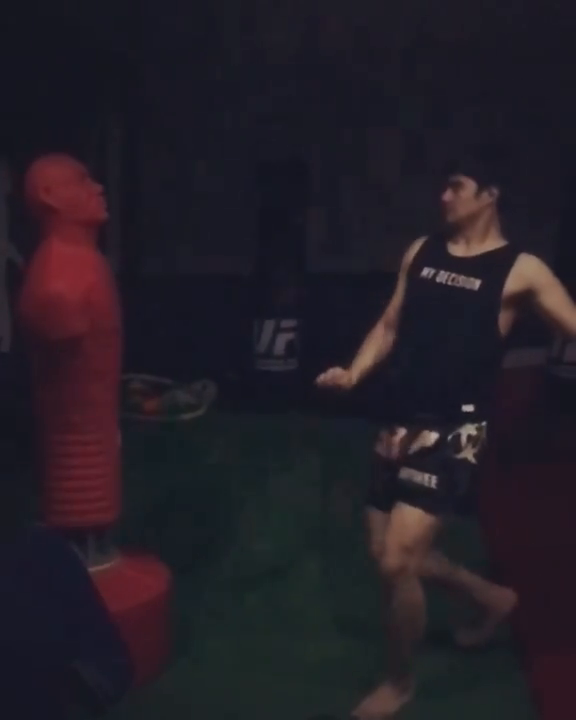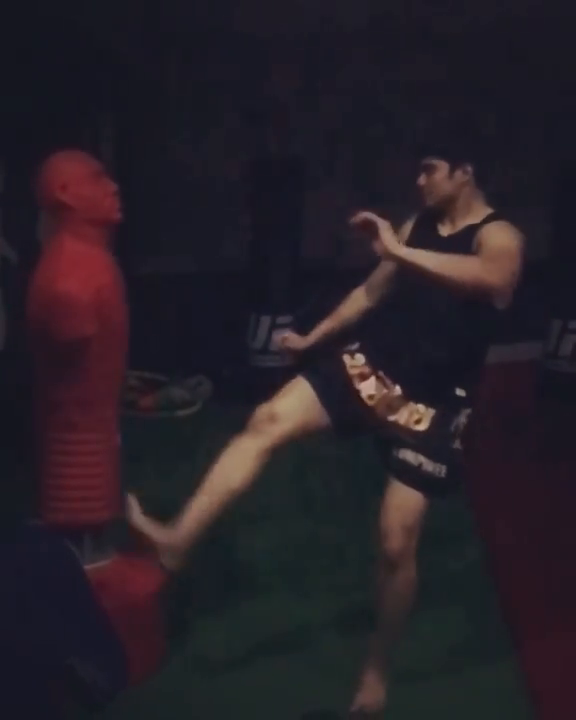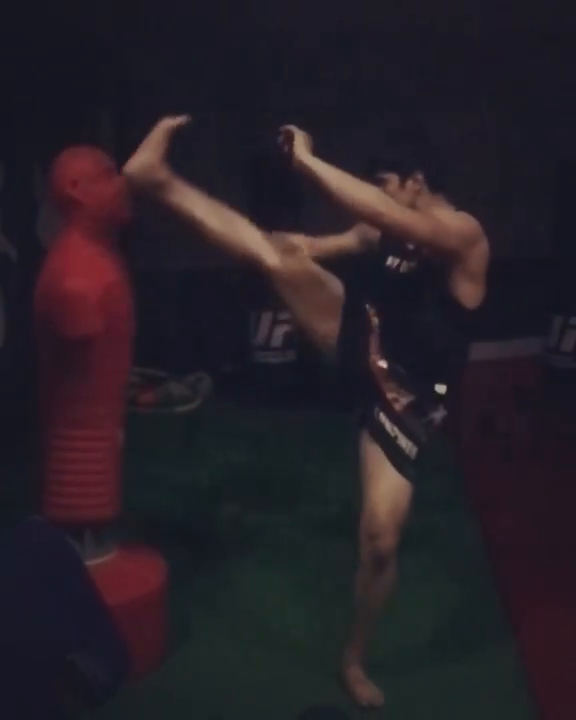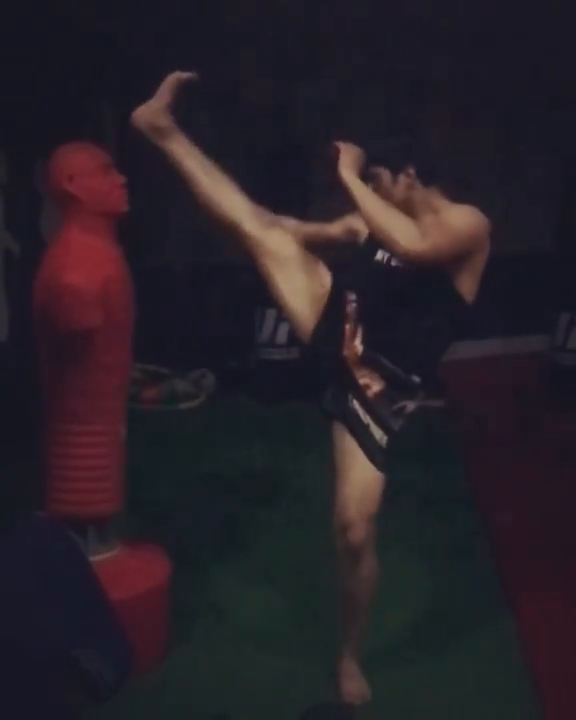
dt=1s
person 1, frame 1
left shoulder: (520, 269)
right shoulder: (421, 251)
right elbow: (389, 326)
right wrist: (352, 373)
left hip: (454, 431)
right hip: (401, 424)
left knee: (397, 561)
right knee: (390, 550)
right ankle: (490, 598)
person 1, frame 2
left shoulder: (498, 236)
right shoulder: (418, 226)
left elbow: (494, 279)
right elbow: (371, 290)
left wrist: (398, 250)
right wrist: (312, 338)
left hip: (432, 403)
right hip: (368, 366)
left knee: (395, 545)
right knee: (267, 420)
left ankle: (377, 670)
right ankle: (176, 538)
person 1, frame 3
left shoulder: (462, 233)
right shoulder: (385, 232)
left elbow: (388, 214)
right elbow: (311, 247)
left wrist: (308, 161)
right wrist: (241, 230)
left hip: (407, 396)
right hip: (364, 345)
left knee: (381, 539)
right knee: (283, 261)
left ankle: (354, 661)
right ankle: (159, 179)
person 1, frame 4
left shoulder: (467, 224)
right shoulder: (375, 222)
left elbow: (414, 246)
right elbow: (301, 232)
left wrist: (349, 175)
right wrist: (227, 206)
left hip: (378, 387)
right hip: (342, 337)
left knee: (355, 530)
right knee: (260, 226)
left ankle: (349, 657)
person 2, frame 1
left shoulder: (83, 259)
right shoulder: (58, 275)
right elbow: (63, 365)
left hip: (95, 421)
right hip: (77, 429)
left knee: (93, 527)
right knee: (82, 534)
person 2, frame 2
left shoulder: (90, 255)
right shoulder: (69, 274)
right elbow: (72, 361)
left wrist: (125, 389)
left hip: (93, 422)
right hip: (78, 429)
left knee: (89, 524)
right knee: (79, 530)
person 2, frame 3
left shoulder: (97, 252)
right shoulder: (75, 272)
right elbow: (78, 361)
left hip: (97, 419)
right hip: (82, 426)
left knee: (91, 522)
right knee: (80, 527)
person 2, frame 4
left shoulder: (99, 247)
right shoulder: (75, 264)
right elbow: (79, 355)
left hip: (100, 413)
right hip: (83, 420)
left knee: (93, 518)
right knee: (82, 524)
